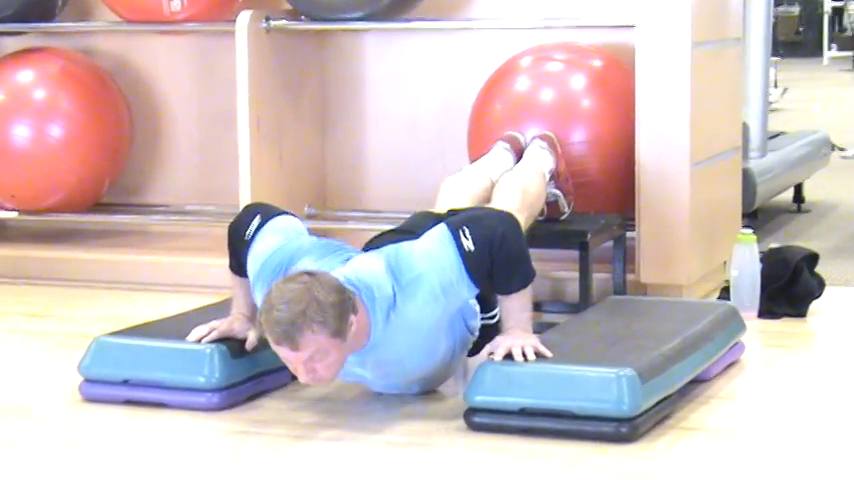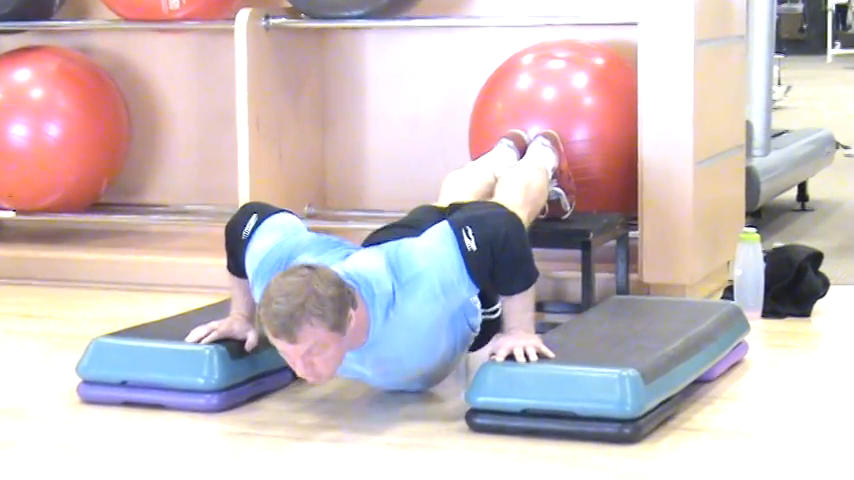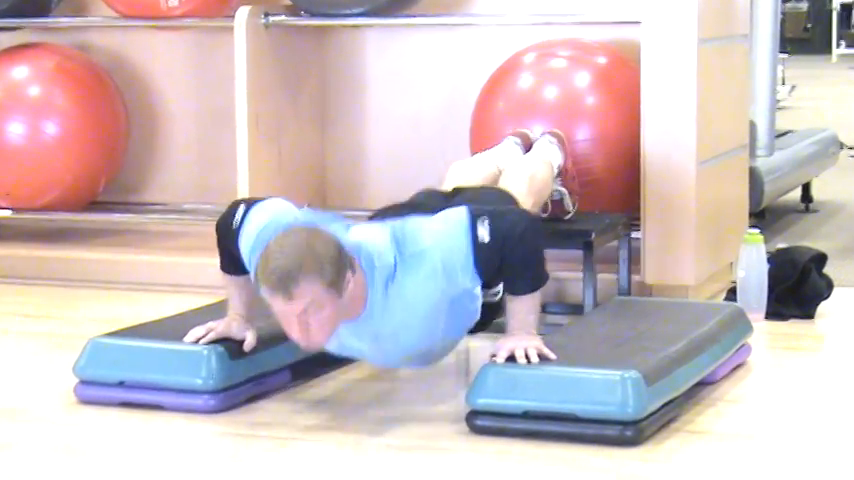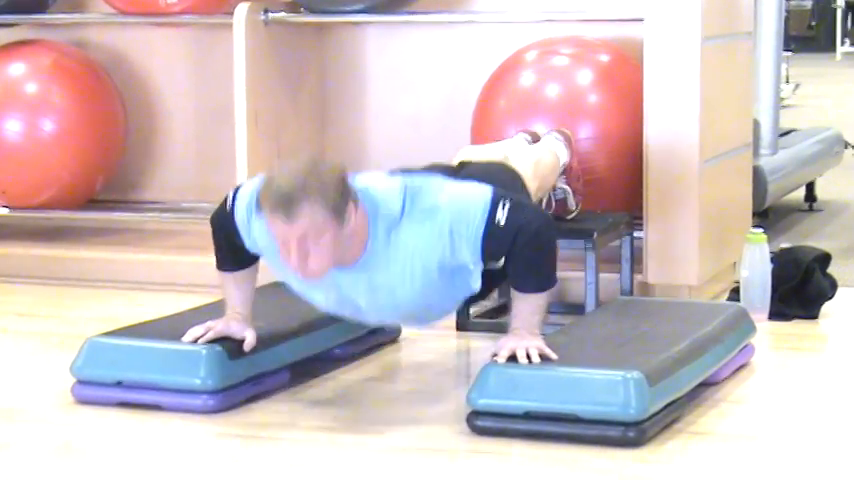
dt=0.1s
person 1, frame 1
left shoulder: (417, 292)
right shoulder: (276, 274)
left elbow: (499, 234)
right elbow: (253, 218)
left wrist: (518, 329)
right wrist: (242, 317)
right hip: (394, 246)
left knee: (506, 208)
right knee: (449, 204)
left ankle: (539, 157)
right ankle: (503, 153)
person 1, frame 2
left shoulder: (417, 290)
right shoulder: (275, 270)
left elbow: (502, 232)
right elbow: (249, 219)
left wrist: (520, 329)
right wrist: (241, 317)
right hip: (396, 239)
left knee: (509, 205)
right knee: (450, 201)
left ankle: (542, 155)
right ankle: (506, 151)
person 1, frame 3
left shoulder: (417, 270)
right shoulder: (267, 229)
left elbow: (518, 231)
right elbow: (234, 221)
left wrist: (522, 331)
right wrist: (238, 317)
right hip: (400, 223)
left knee: (516, 191)
right knee: (467, 182)
left ankle: (550, 153)
right ankle: (514, 147)
person 1, frame 4
left shoulder: (429, 217)
right shoulder: (263, 210)
left elbow: (533, 224)
right elbow: (226, 222)
left wrist: (524, 330)
right wrist: (237, 315)
left knee: (519, 178)
right knee: (467, 164)
left ankle: (555, 149)
right ankle: (519, 143)
